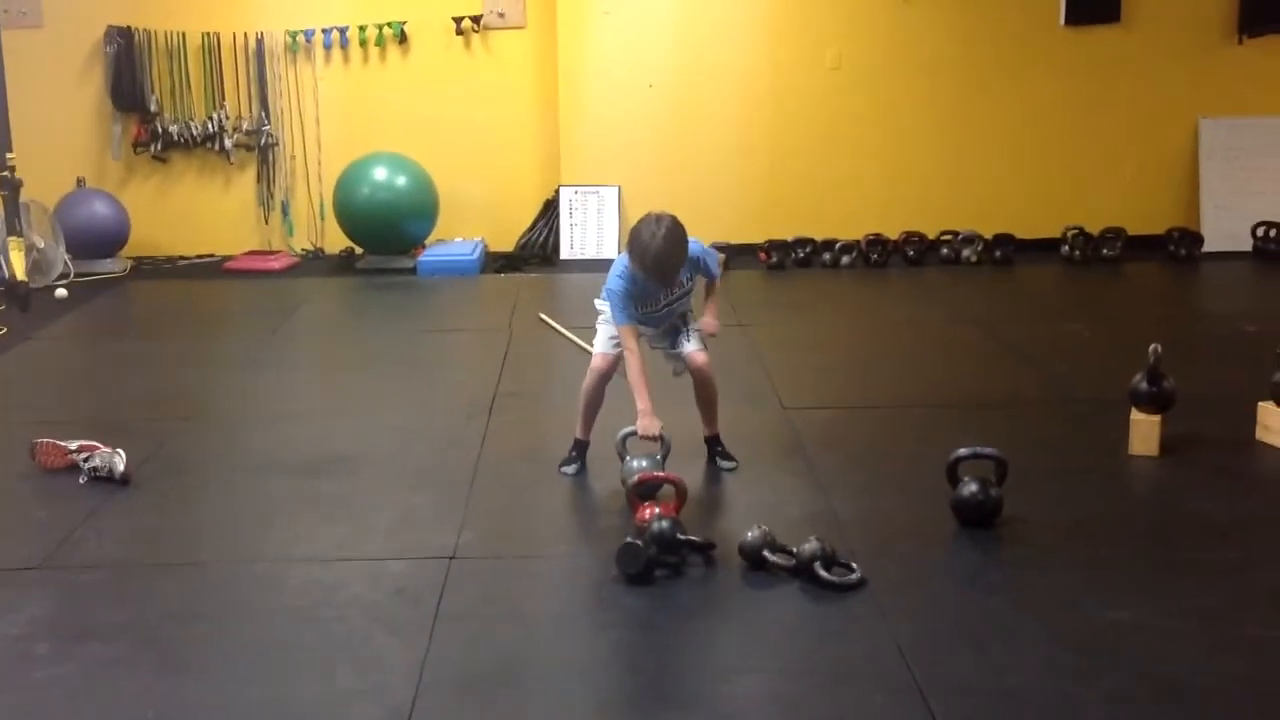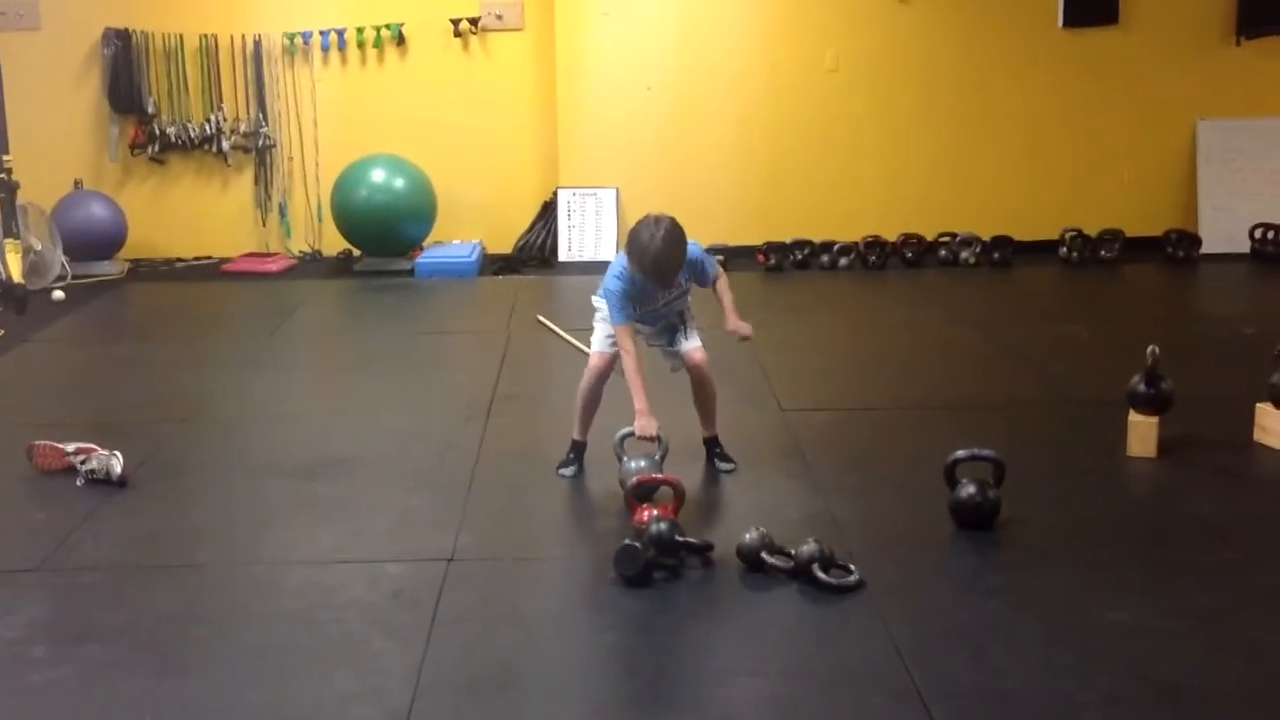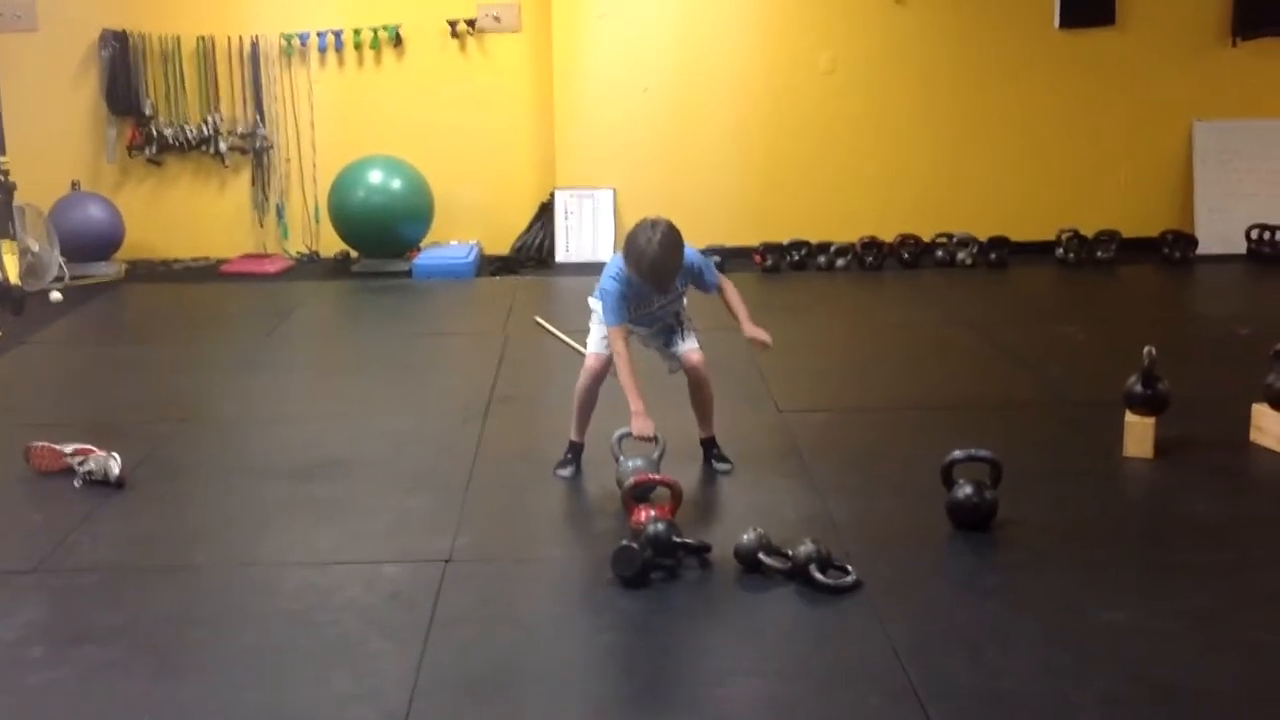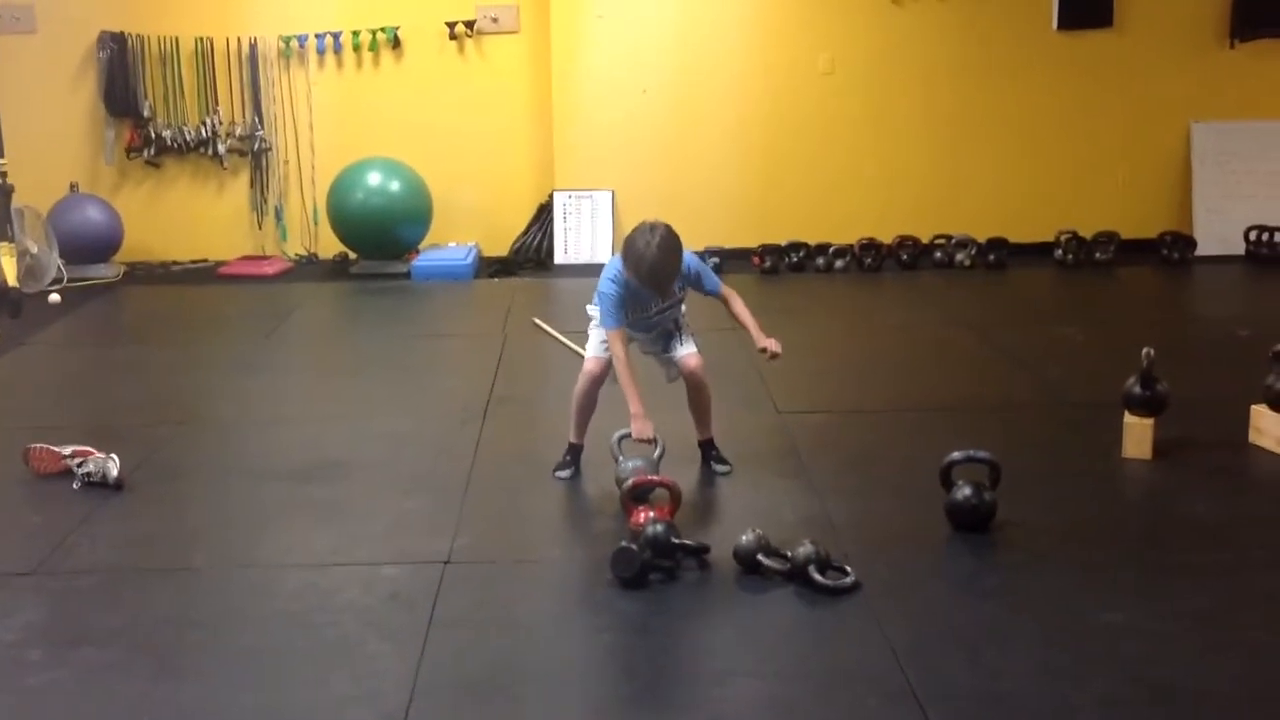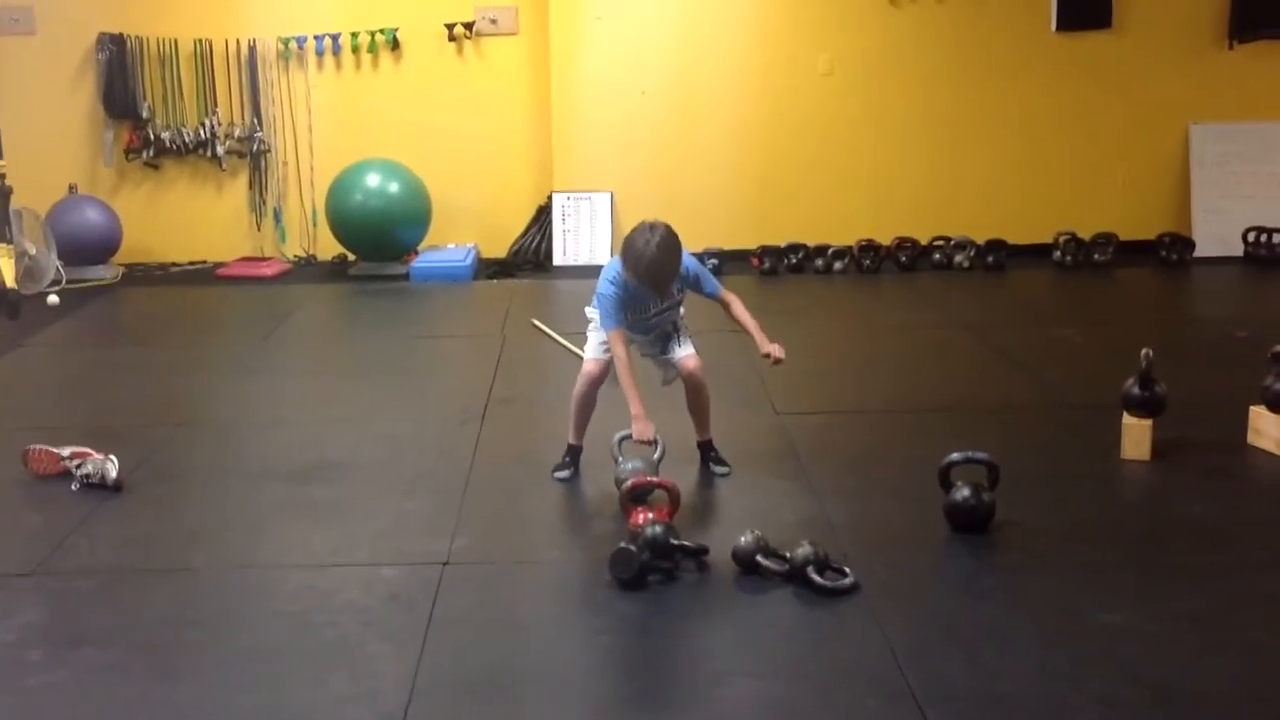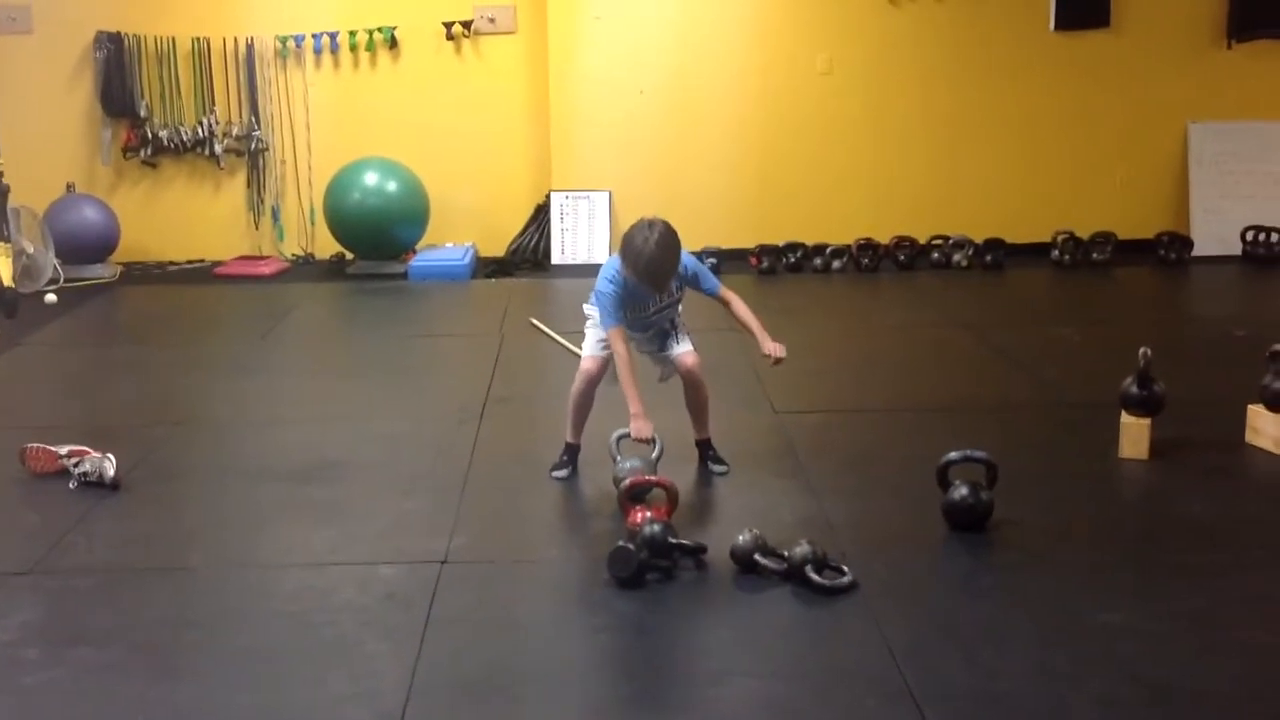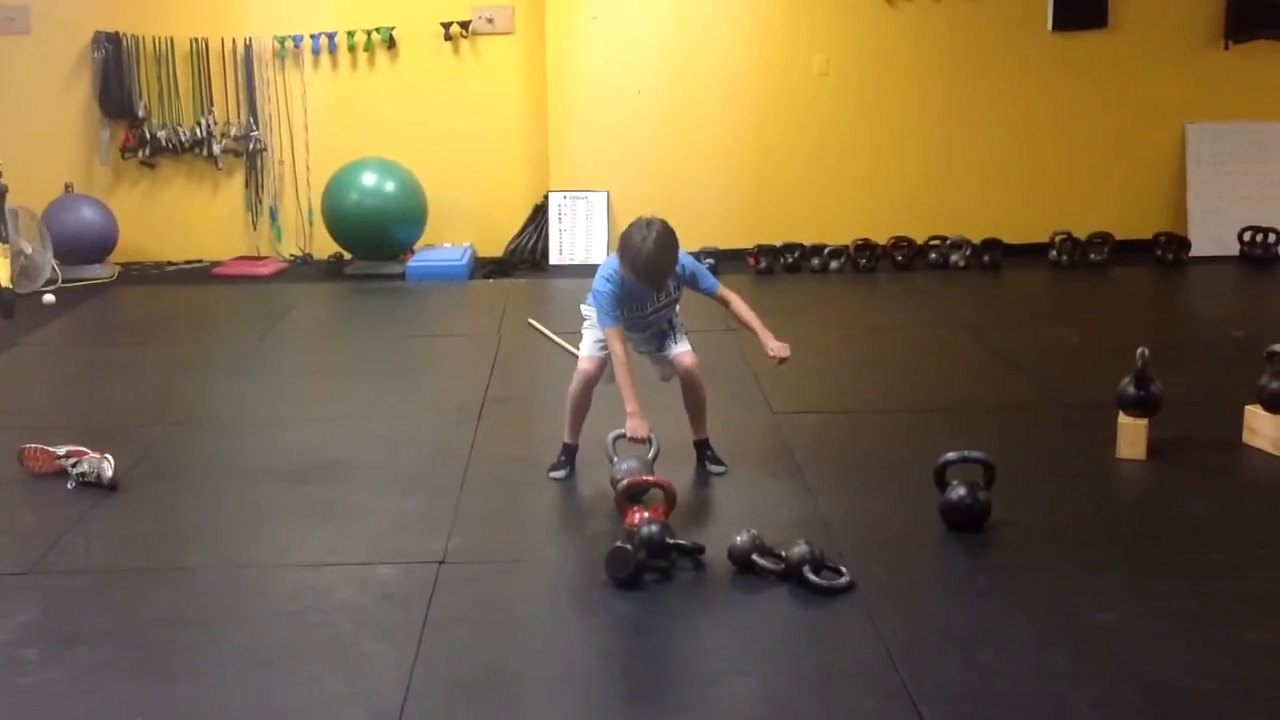
dt=0.1s
person 1, frame 1
left shoulder: (695, 253)
right shoulder: (621, 278)
left elbow: (716, 267)
right elbow: (631, 347)
left wrist: (710, 313)
right wrist: (645, 411)
left hip: (673, 316)
right hip: (622, 316)
left knee: (701, 365)
right knee: (600, 368)
left ankle: (714, 442)
right ankle: (579, 444)
person 1, frame 2
left shoulder: (692, 256)
right shoulder: (619, 276)
left elbow: (717, 276)
right elbow: (628, 348)
left wrist: (731, 318)
right wrist: (643, 411)
left hip: (670, 314)
right hip: (619, 314)
left knee: (698, 363)
right knee: (598, 367)
left ankle: (713, 443)
right ankle: (577, 446)
person 1, frame 3
left shoulder: (690, 260)
right shoulder: (615, 278)
left elbow: (722, 284)
right elbow: (622, 349)
left wrist: (747, 325)
right wrist: (637, 412)
left hip: (666, 318)
right hip: (613, 314)
left knee: (696, 364)
right knee: (594, 368)
left ankle: (709, 444)
right ankle: (574, 447)
person 1, frame 4
left shoulder: (687, 264)
right shoulder: (612, 281)
left elbow: (727, 295)
right elbow: (618, 351)
left wrist: (757, 335)
right wrist: (638, 414)
left hip: (664, 323)
right hip: (612, 321)
left knee: (694, 368)
right knee: (592, 371)
left ankle: (708, 446)
right ankle: (573, 449)
person 1, frame 5
left shoulder: (686, 266)
right shoulder: (611, 282)
left elbow: (727, 299)
right elbow: (620, 352)
left wrist: (761, 340)
right wrist: (639, 416)
left hip: (663, 325)
right hip: (612, 322)
left knee: (693, 370)
right knee: (591, 373)
left ankle: (707, 448)
right ankle: (572, 450)
person 1, frame 6
left shoulder: (684, 264)
right shoulder: (610, 280)
left elbow: (728, 298)
right elbow: (620, 349)
left wrist: (763, 339)
right wrist: (637, 414)
left hip: (661, 323)
right hip: (608, 322)
left knee: (691, 367)
right knee: (589, 371)
left ankle: (705, 446)
right ankle: (571, 449)
person 1, frame 7
left shoulder: (682, 264)
right shoulder: (608, 279)
left elbow: (727, 297)
right elbow: (617, 349)
left wrist: (766, 338)
right wrist: (633, 413)
left hip: (658, 323)
right hip: (607, 321)
left knee: (689, 367)
right knee: (587, 371)
left ankle: (703, 446)
right ankle: (568, 450)
